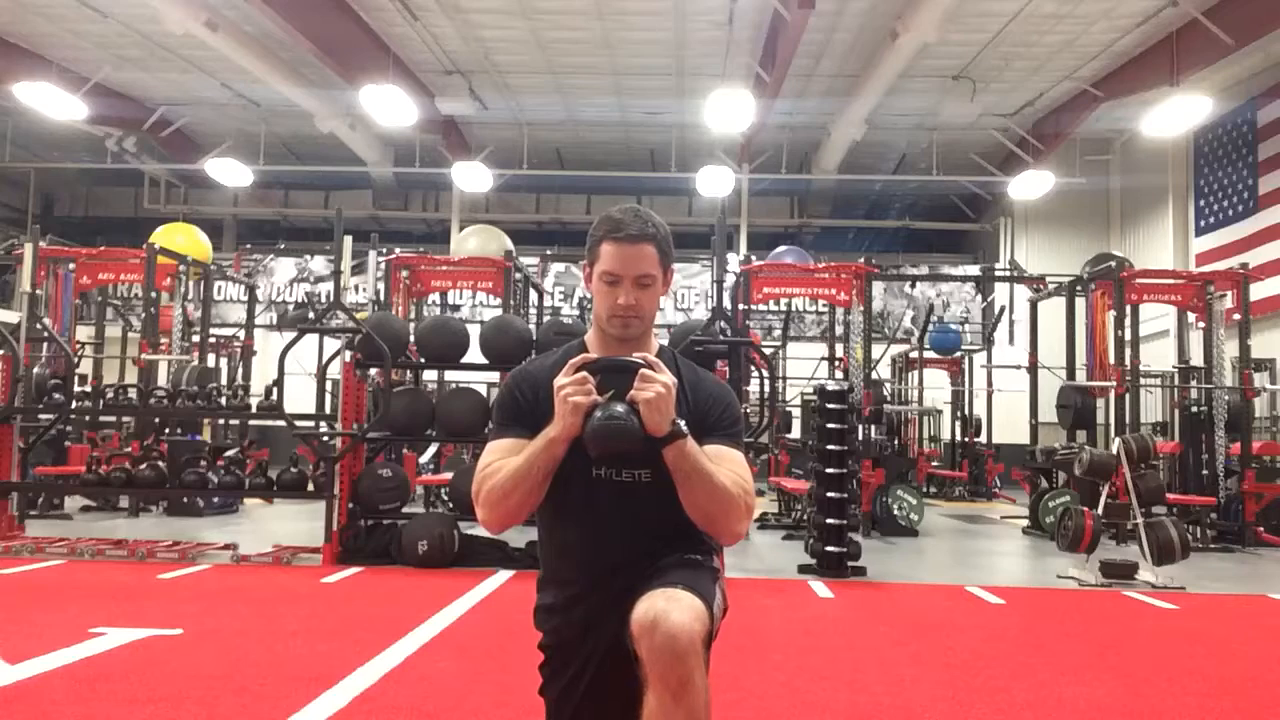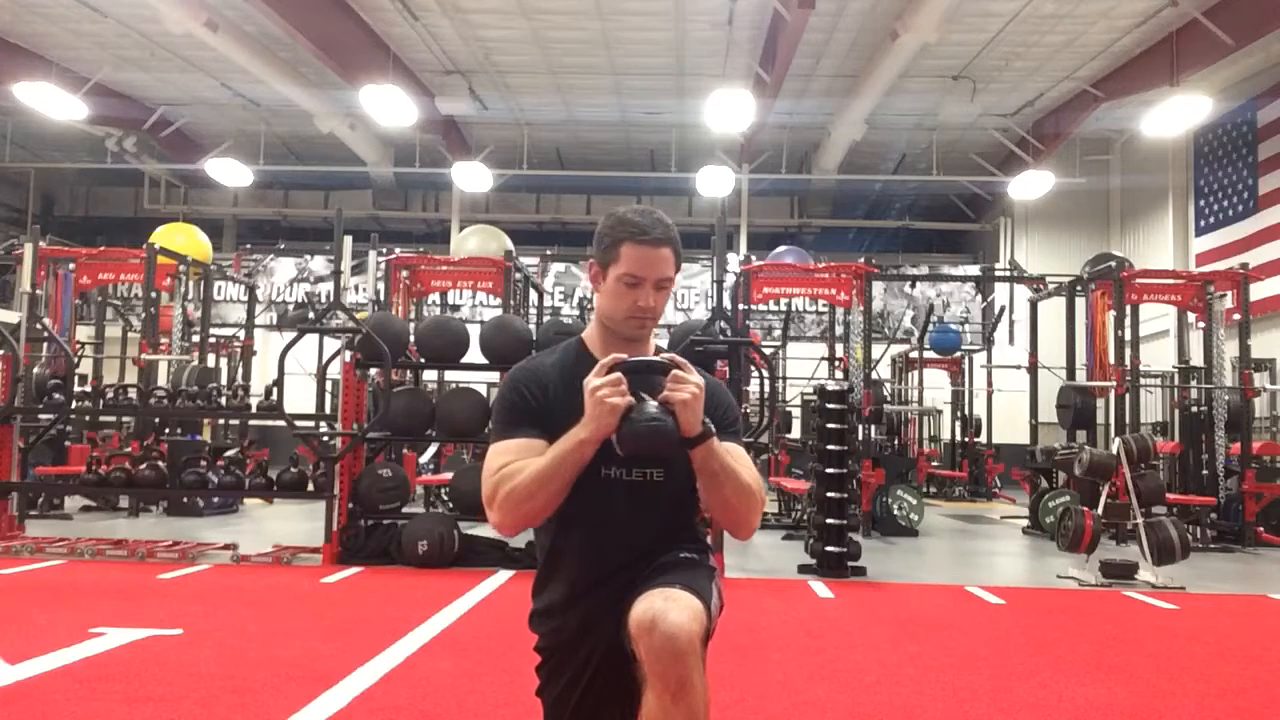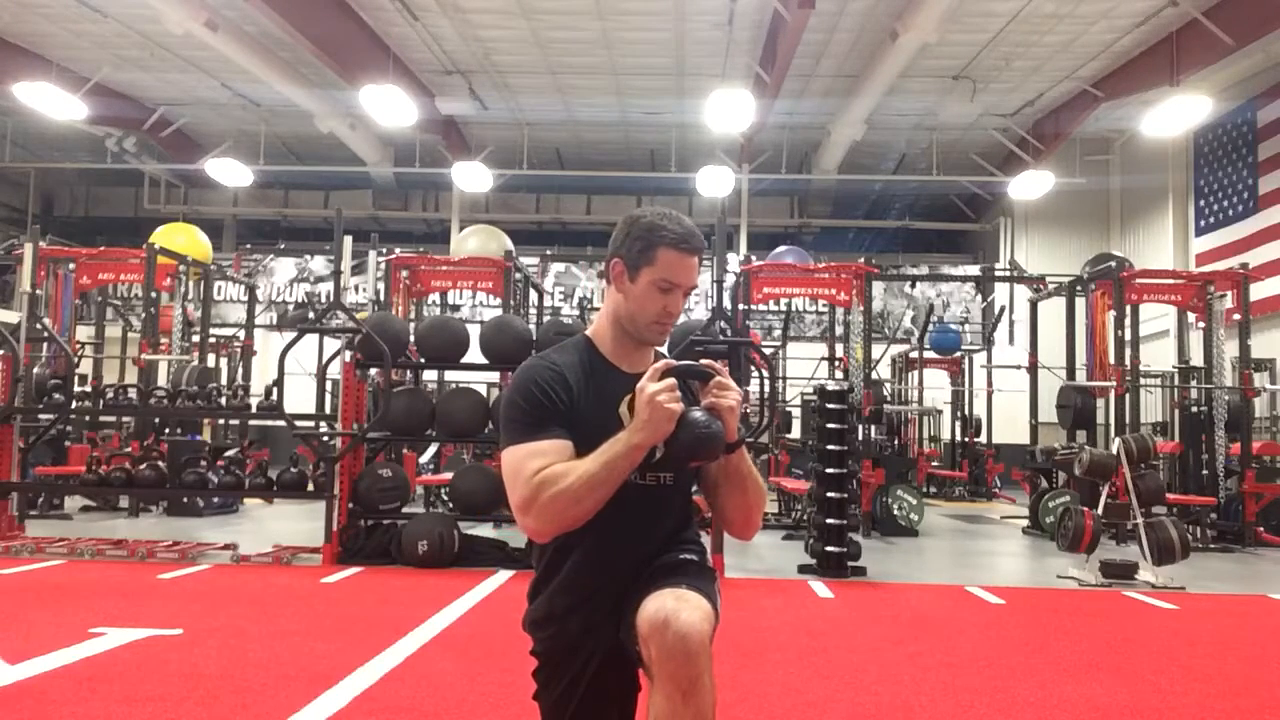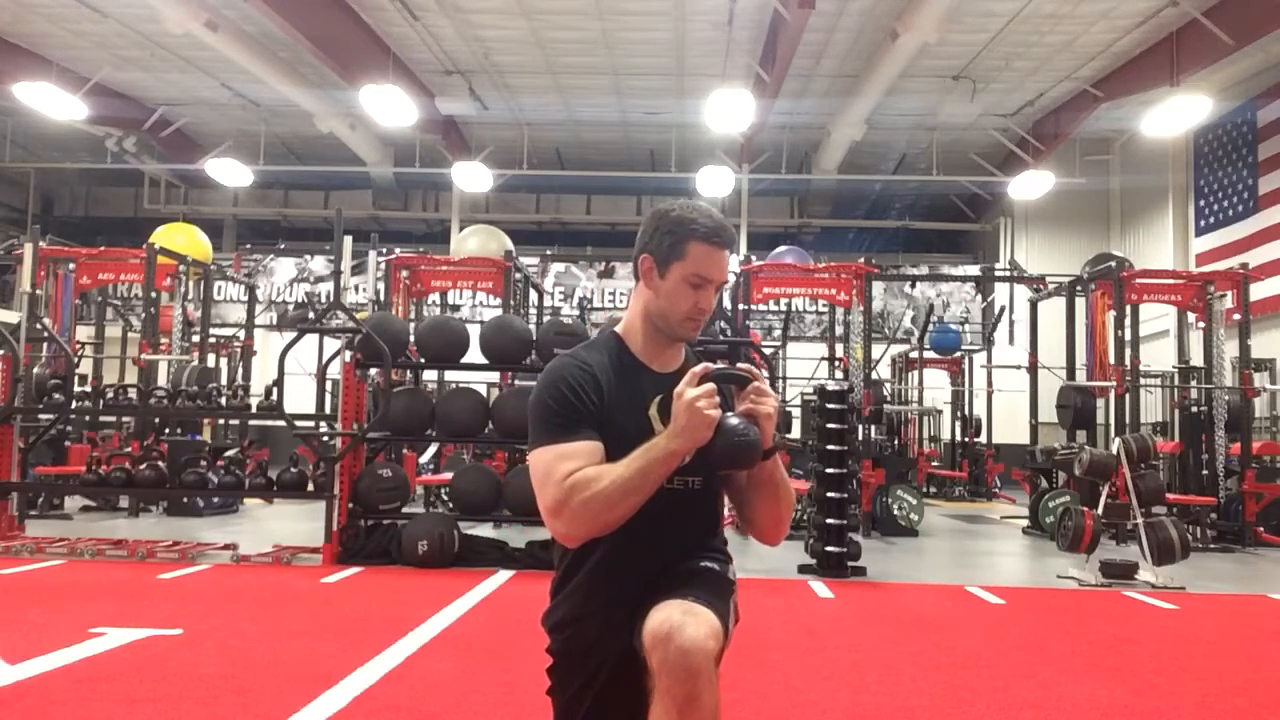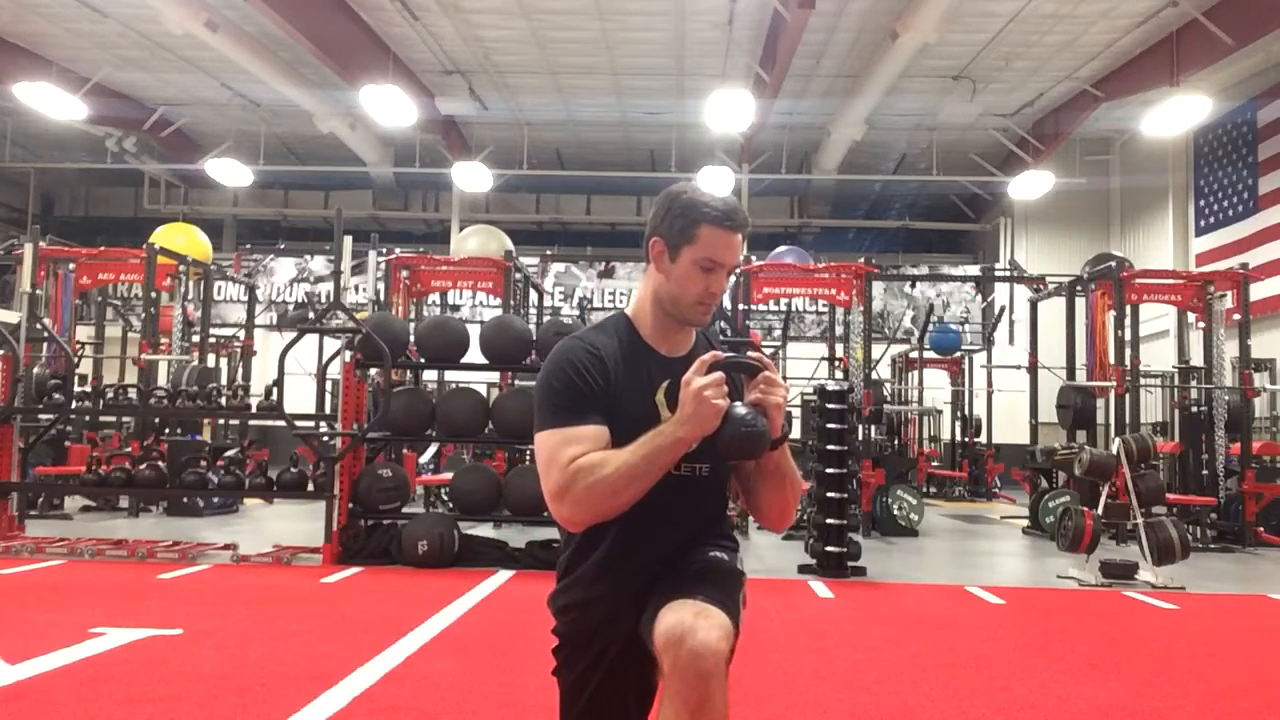
dt=1s
person 1, frame 1
left shoulder: (704, 392)
right shoulder: (534, 383)
left elbow: (733, 523)
right elbow: (492, 512)
left wrist: (670, 431)
right wrist: (561, 428)
left hip: (674, 574)
right hip: (574, 604)
left knee: (669, 630)
person 1, frame 2
left shoulder: (702, 389)
right shoulder: (536, 381)
left elbow: (744, 520)
right elbow: (505, 512)
left wrist: (698, 432)
right wrist: (590, 428)
left hip: (669, 572)
right hip: (573, 604)
left knee: (667, 630)
person 1, frame 3
left shoulder: (689, 383)
right shoulder: (546, 378)
left elbow: (743, 523)
right elbow: (537, 514)
left wrist: (730, 438)
right wrist: (640, 432)
left hip: (668, 574)
right hip: (575, 608)
left knee: (678, 630)
person 1, frame 4
left shoulder: (717, 386)
right shoulder: (575, 378)
left elbow: (770, 530)
right elbow: (568, 518)
left wrist: (764, 445)
right wrist: (675, 439)
left hip: (689, 581)
right hip: (595, 608)
left knee: (682, 645)
person 1, frame 5
left shoulder: (727, 370)
right shoulder: (583, 359)
left elbow: (776, 516)
right elbow: (571, 502)
left wrist: (772, 433)
right wrist: (682, 427)
left hip: (697, 564)
right hip: (602, 590)
left knee: (697, 645)
